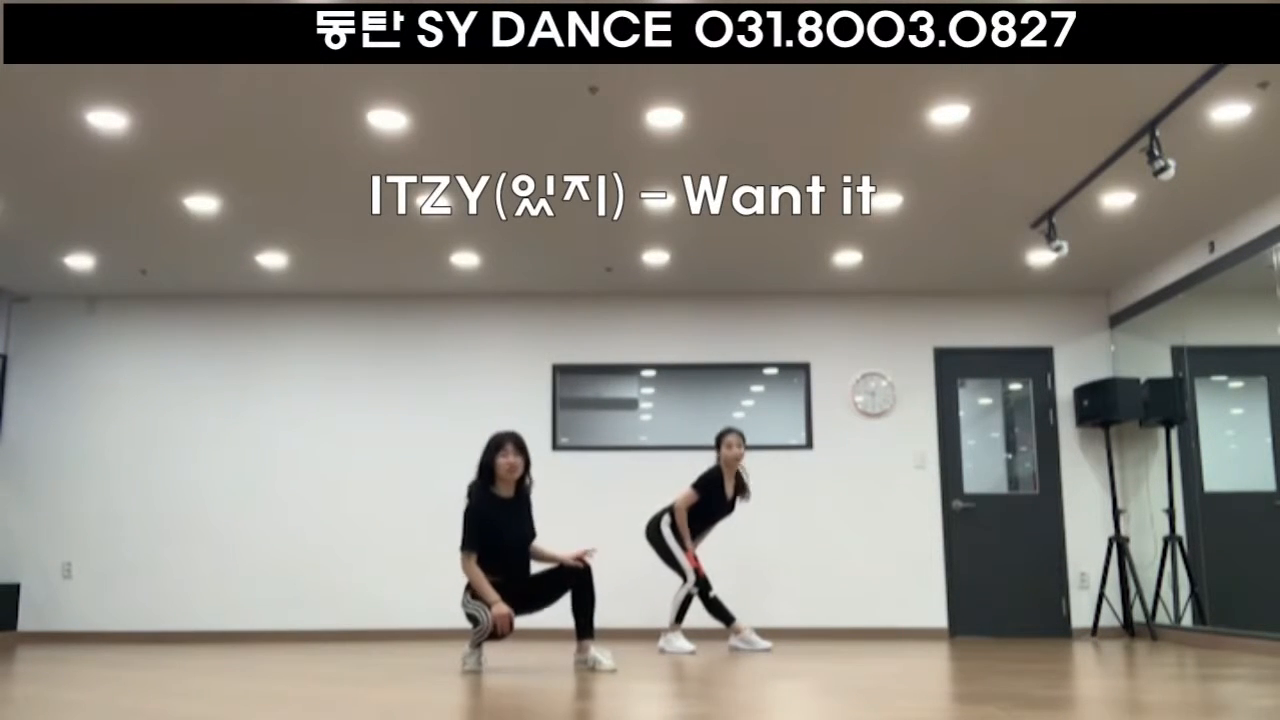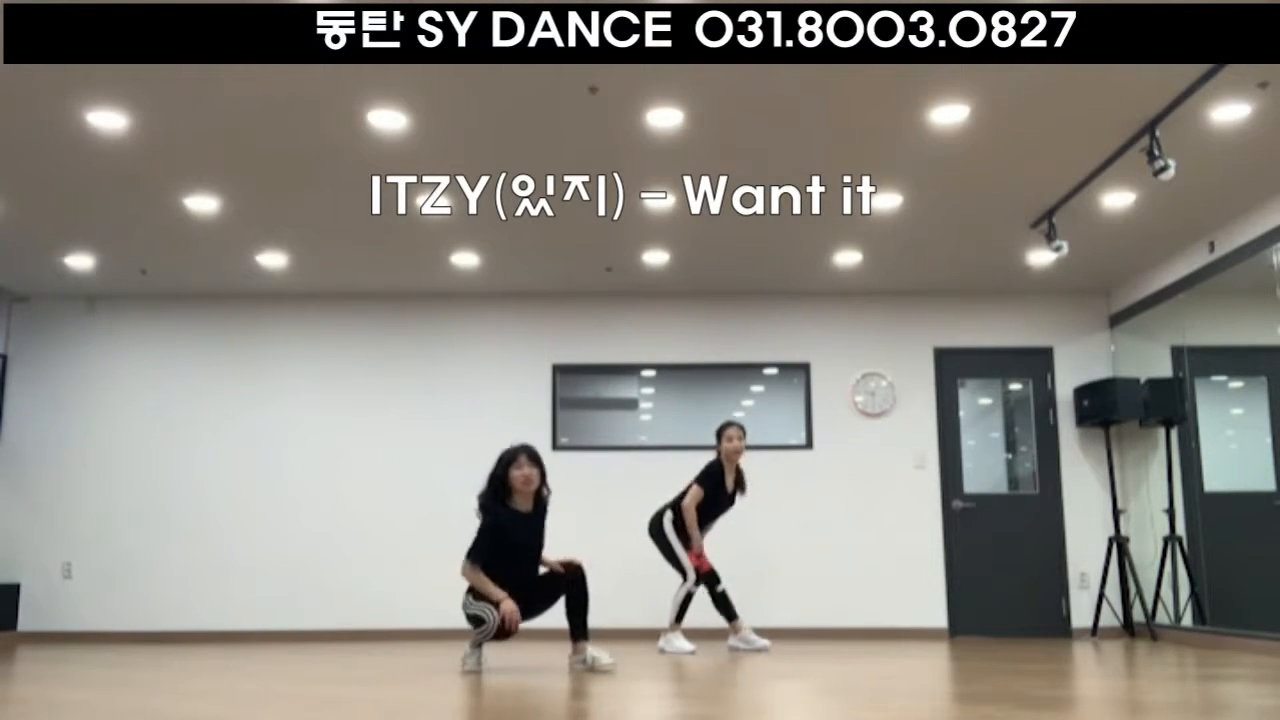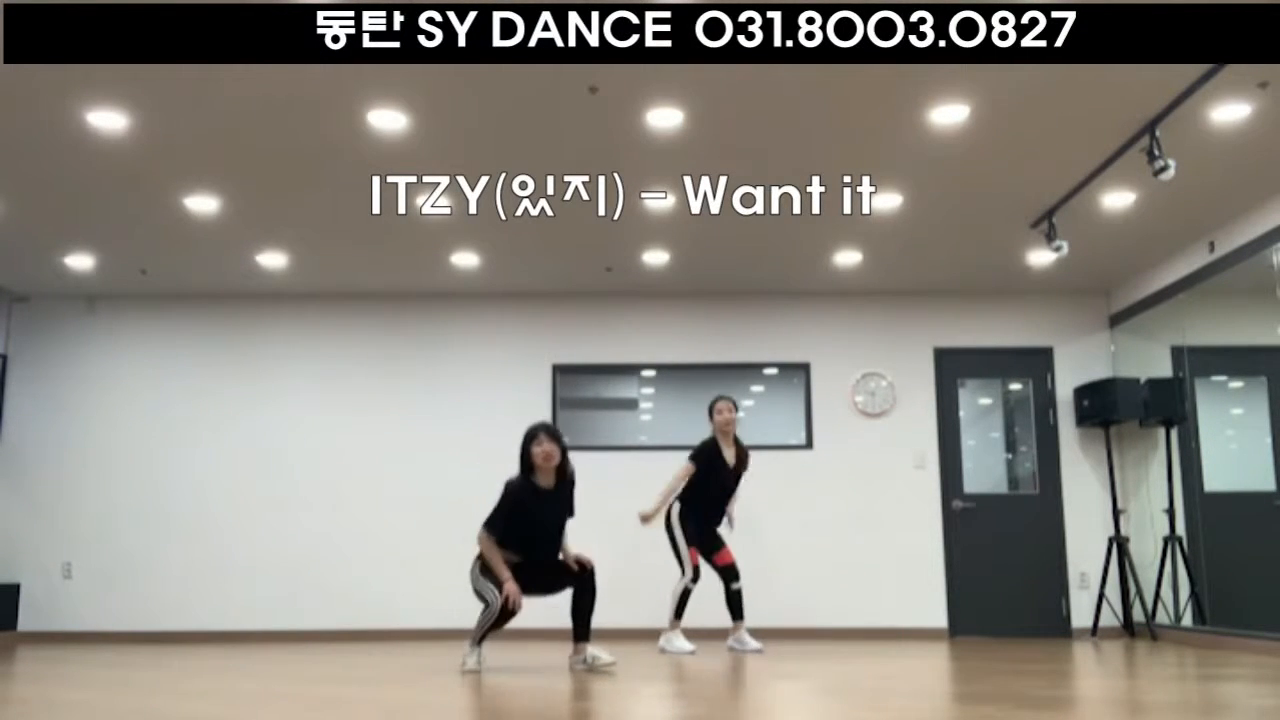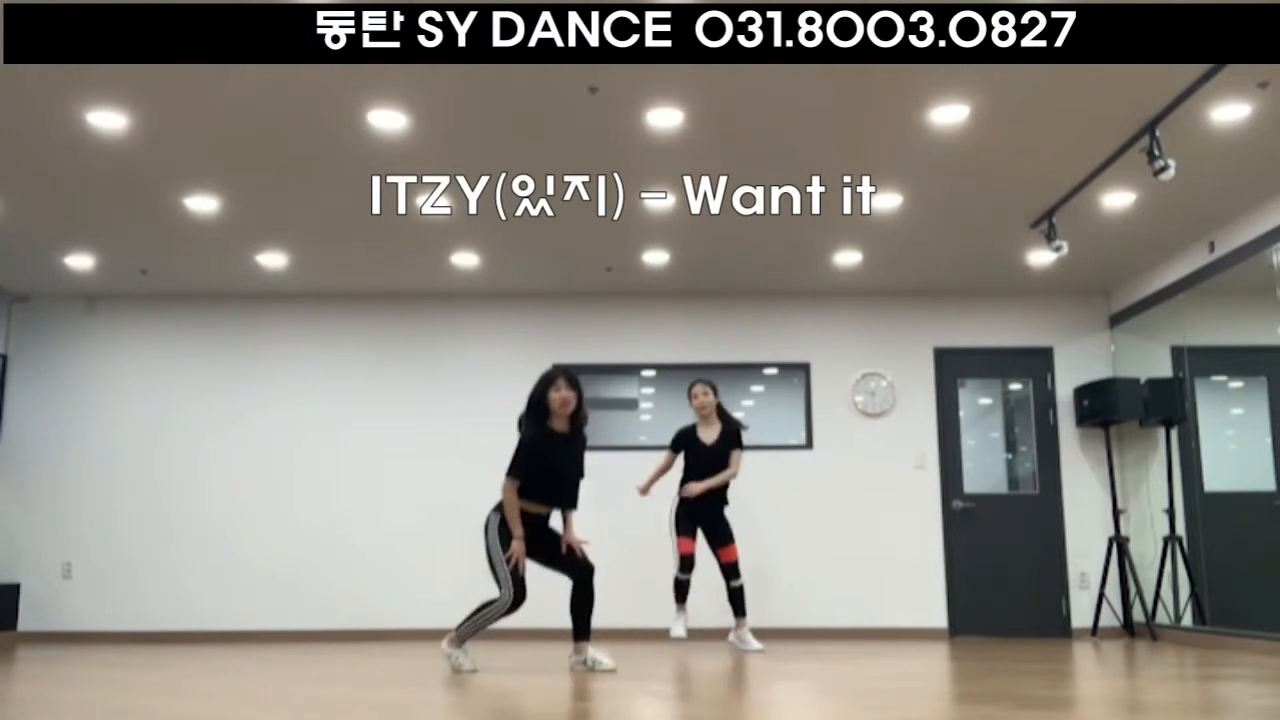
dt=0.2s
person 1, frame 1
left shoulder: (523, 499)
right shoulder: (479, 505)
right elbow: (468, 563)
left wrist: (561, 558)
right wrist: (495, 601)
left hip: (521, 588)
right hip: (483, 592)
left knee: (579, 569)
right knee: (498, 622)
left ankle: (585, 651)
right ankle: (474, 649)
person 1, frame 2
left shoulder: (540, 508)
right shoulder: (497, 518)
right elbow: (469, 569)
left wrist: (550, 563)
right wrist: (503, 599)
left hip: (524, 593)
right hip: (486, 599)
left knee: (573, 572)
right knee: (503, 624)
left ankle: (580, 652)
right ankle: (474, 649)
person 1, frame 3
left shoulder: (565, 484)
right shoulder: (517, 491)
right elbow: (485, 538)
left wrist: (566, 553)
right wrist: (507, 579)
left hip: (532, 567)
right hip: (491, 569)
left knee: (583, 573)
right knee: (503, 603)
left ankle: (581, 651)
right ankle: (474, 647)
person 1, frame 4
left shoulder: (576, 437)
right shoulder: (535, 436)
right elbow: (510, 488)
left wrist: (569, 529)
right wrist: (517, 539)
left hip: (539, 525)
right hip: (505, 524)
left knee: (583, 571)
right knee: (512, 594)
left ankle: (581, 652)
right ankle: (455, 642)
person 2, frame 1
left shoulder: (737, 484)
right shoulder: (712, 477)
right elbow: (679, 505)
left wrist: (692, 545)
right wrist: (688, 541)
left hip: (681, 534)
right hip: (664, 528)
left knee: (703, 586)
right knee: (692, 577)
left ankle: (740, 634)
right ankle: (670, 636)
person 2, frame 2
left shoulder: (737, 477)
right shoulder: (712, 471)
right elbow: (688, 504)
left wrist: (698, 541)
right wrist: (696, 540)
left hip: (686, 531)
right hip: (667, 524)
left knee: (711, 578)
right knee: (692, 575)
left ankle: (740, 633)
right ankle: (670, 636)
person 2, frame 3
left shoulder: (741, 454)
right shoulder: (707, 448)
right elbow: (680, 478)
left wrist: (728, 509)
right wrist: (656, 509)
left hip: (706, 524)
right hip: (683, 517)
left knee: (731, 571)
right knee: (691, 571)
left ankle: (738, 634)
right ankle: (670, 635)
person 2, frame 4
left shoulder: (732, 431)
right shoulder: (685, 433)
left elbow: (734, 470)
right elbow: (666, 463)
left wrist: (705, 485)
right wrist: (647, 485)
left hip: (713, 510)
right hip: (685, 509)
left knee: (731, 567)
right knee: (686, 561)
left ankle: (741, 632)
right ankle: (680, 614)
